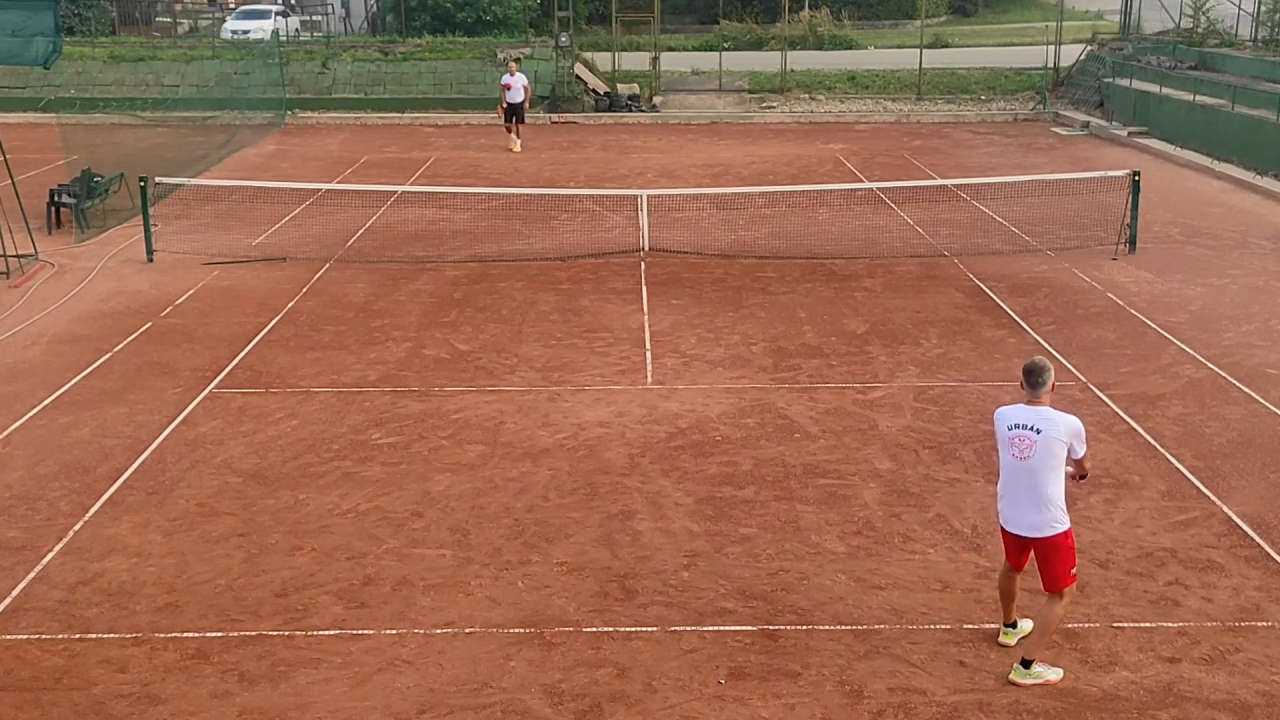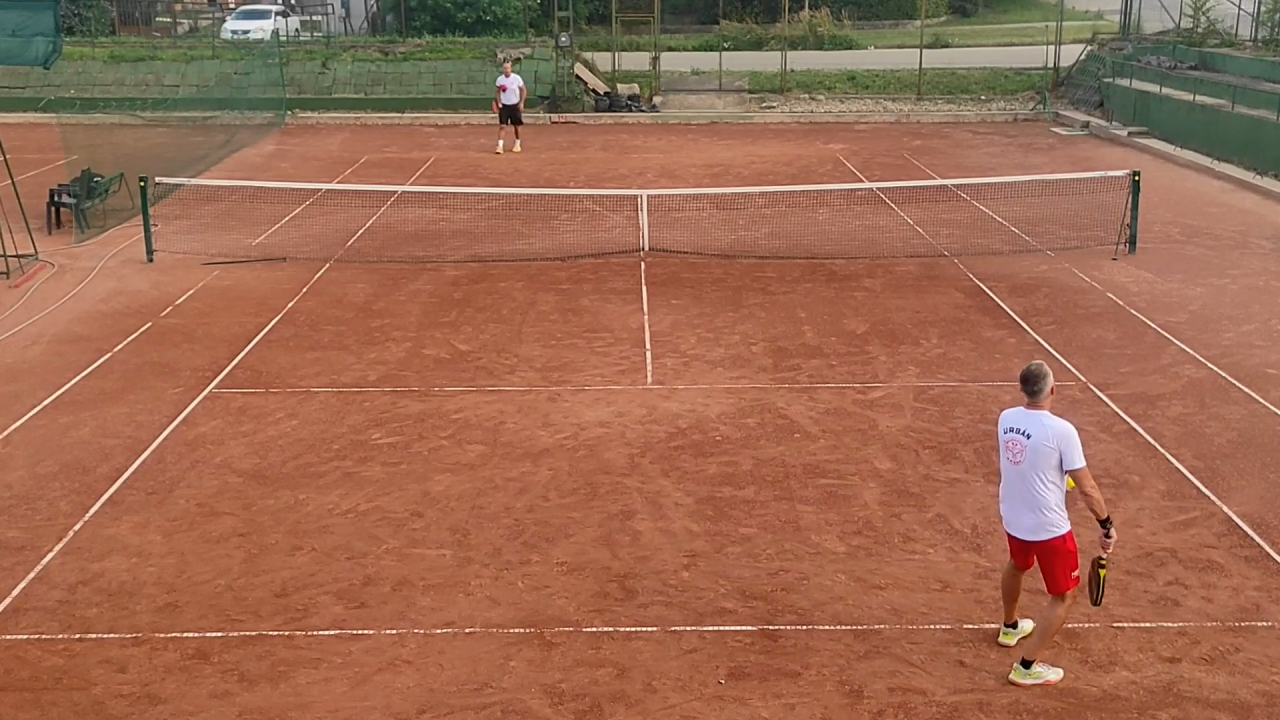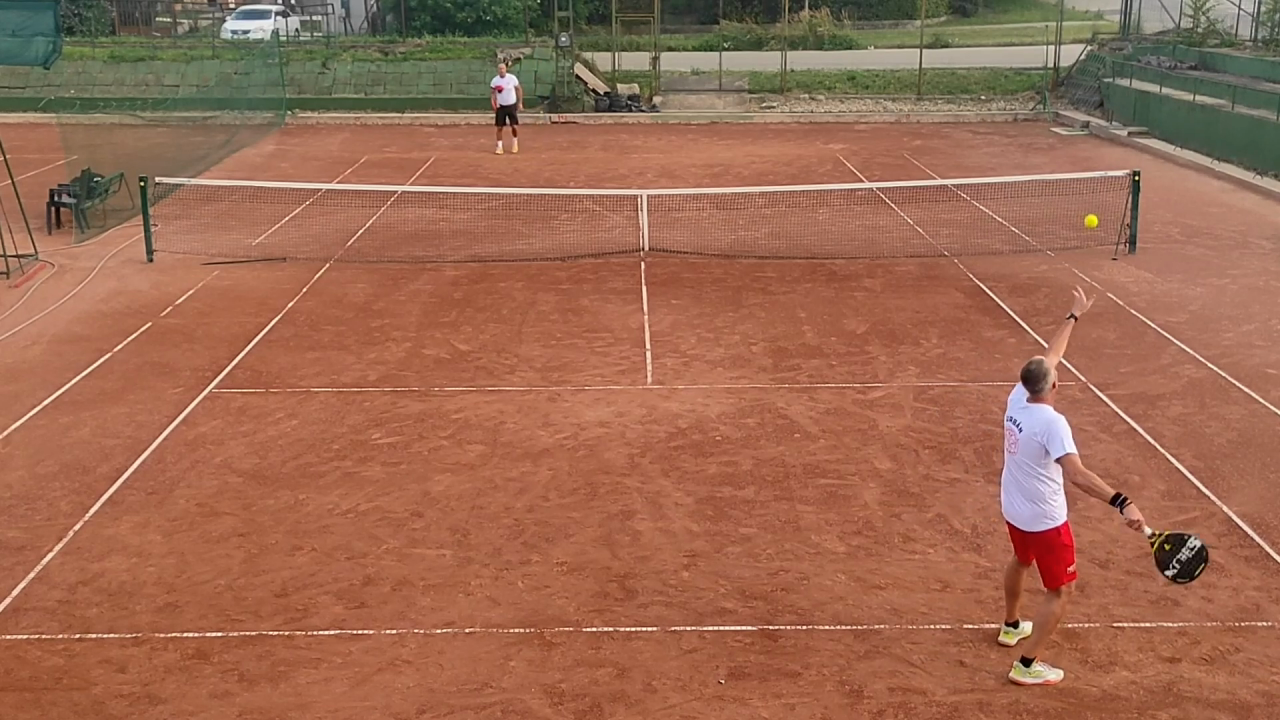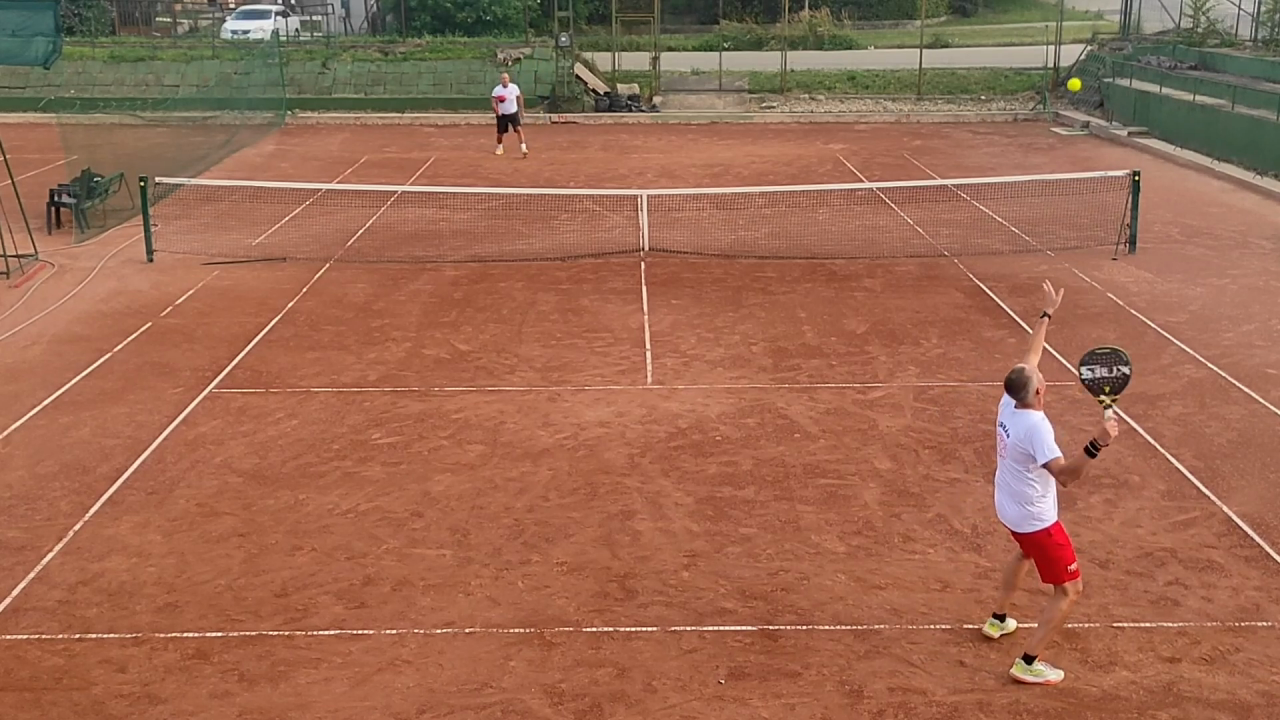
dt=0.3s
person 1, frame 1
left shoulder: (1002, 416)
right shoulder: (1068, 424)
right elbow: (1082, 466)
right wrist: (1078, 474)
left hip: (1010, 518)
right hip: (1050, 525)
left knee: (1012, 567)
right knee: (1061, 594)
left ankle: (1010, 626)
right ankle: (1026, 666)
person 1, frame 2
left shoulder: (1007, 419)
right shoulder: (1062, 432)
right elbow: (1086, 487)
right wrist: (1107, 525)
left hip: (1012, 521)
right hip: (1049, 528)
left knee: (1016, 566)
right knee: (1064, 596)
left ankle: (1010, 627)
right ankle: (1026, 667)
person 1, frame 3
left shoulder: (1016, 398)
right shoulder: (1052, 423)
left elbow: (1047, 360)
right elbow: (1077, 474)
left wrist: (1073, 316)
right wrist: (1123, 503)
left hip: (1014, 511)
right hip: (1045, 521)
left knee: (1021, 561)
right knee: (1060, 591)
left ankle: (1011, 626)
right ankle: (1027, 666)
person 1, frame 4
left shoulder: (1008, 404)
right shoulder: (1036, 427)
left elbow: (1030, 357)
right elbow: (1066, 475)
left wrist: (1047, 314)
right wrist: (1097, 445)
left hip: (1008, 509)
right hip: (1035, 518)
left knee: (1028, 553)
right knee: (1068, 590)
left ankle: (997, 618)
right ankle: (1028, 663)
